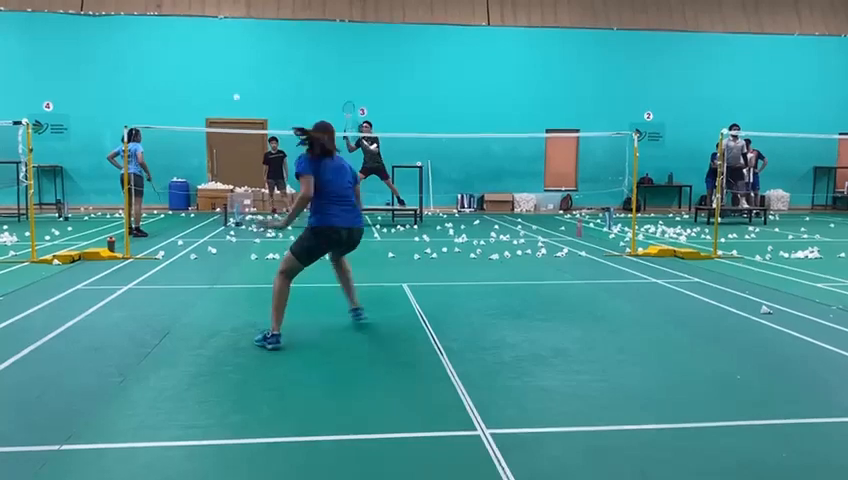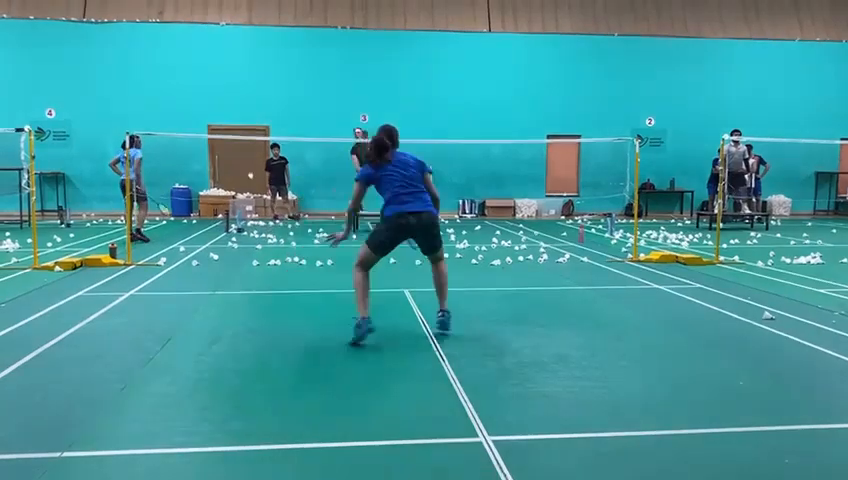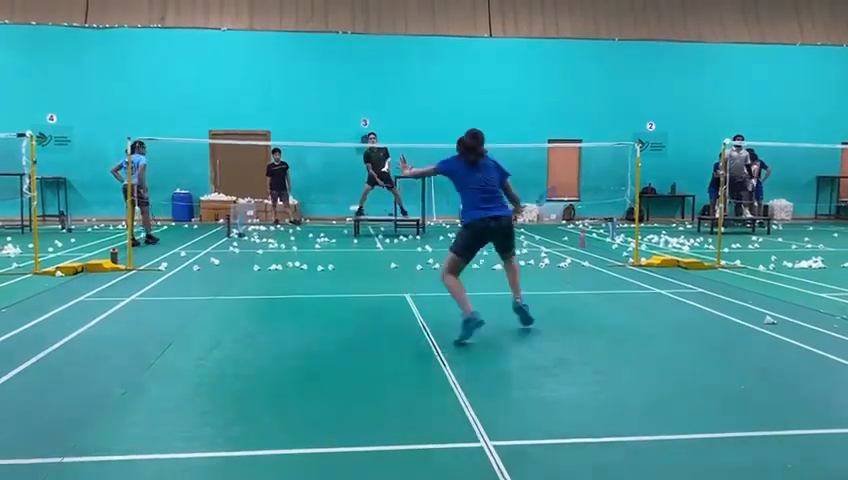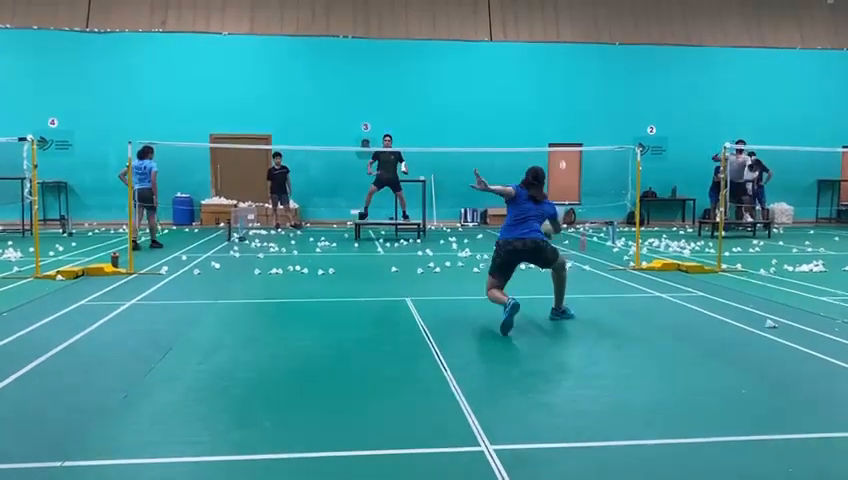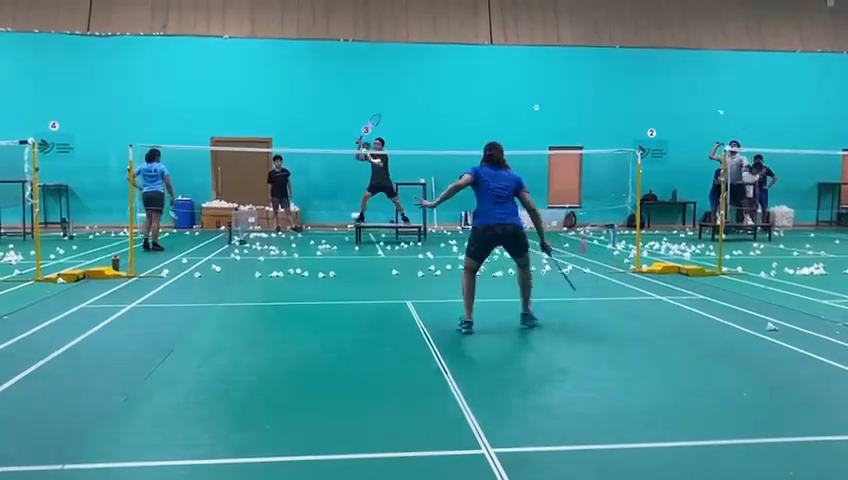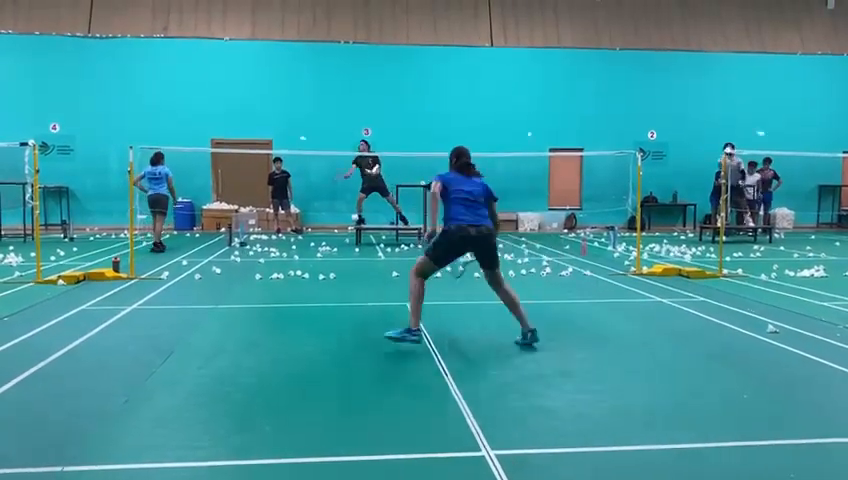
dt=0.3s
person 1, frame 1
left shoulder: (307, 160)
right shoulder: (345, 164)
left elbow: (307, 195)
left wrist: (285, 222)
left hip: (325, 229)
right hip: (355, 229)
left knee: (284, 275)
right knee: (337, 258)
left ankle: (274, 334)
right ankle: (356, 308)
person 1, frame 2
left shoulder: (371, 166)
right shoulder: (414, 160)
left elbow: (355, 203)
right elbow: (434, 195)
left wrist: (347, 231)
left hip: (393, 220)
right hip: (425, 218)
left knee: (361, 266)
right knee: (438, 260)
left ankle: (363, 319)
right ankle: (443, 312)
person 1, frame 3
left shoulder: (453, 163)
right shoulder: (494, 164)
left elbow: (418, 173)
right elbow: (513, 197)
left wrist: (406, 171)
right wrist: (517, 209)
left hip: (475, 224)
right hip: (503, 221)
left knee: (448, 275)
right knee: (509, 259)
left ankle: (470, 316)
right ankle: (518, 301)
person 1, frame 4
left shoulder: (517, 190)
right shoulder: (547, 204)
left elbow: (505, 191)
right elbow: (557, 229)
left wrist: (487, 187)
left hip: (507, 245)
right hip: (535, 245)
left knee: (492, 290)
right knee: (560, 266)
left ankle: (508, 302)
right ankle: (558, 310)
person 1, frame 5
left shoulder: (477, 171)
right shoulder: (514, 177)
left elbow: (458, 185)
right elbow: (532, 209)
left wrist: (434, 203)
right wrist: (542, 239)
left hip: (484, 228)
right hip: (513, 228)
left knee: (469, 271)
right knee: (524, 266)
left ankle: (467, 321)
right ankle: (526, 313)
person 1, frame 6
left shoulder: (443, 177)
right shoulder: (482, 183)
left elbow: (435, 192)
right elbow: (496, 220)
left wrist: (433, 226)
right wrist: (492, 238)
left hip: (457, 232)
right hip: (483, 232)
left knee: (417, 273)
right knee: (498, 284)
left ankle: (413, 330)
right ankle: (528, 331)
